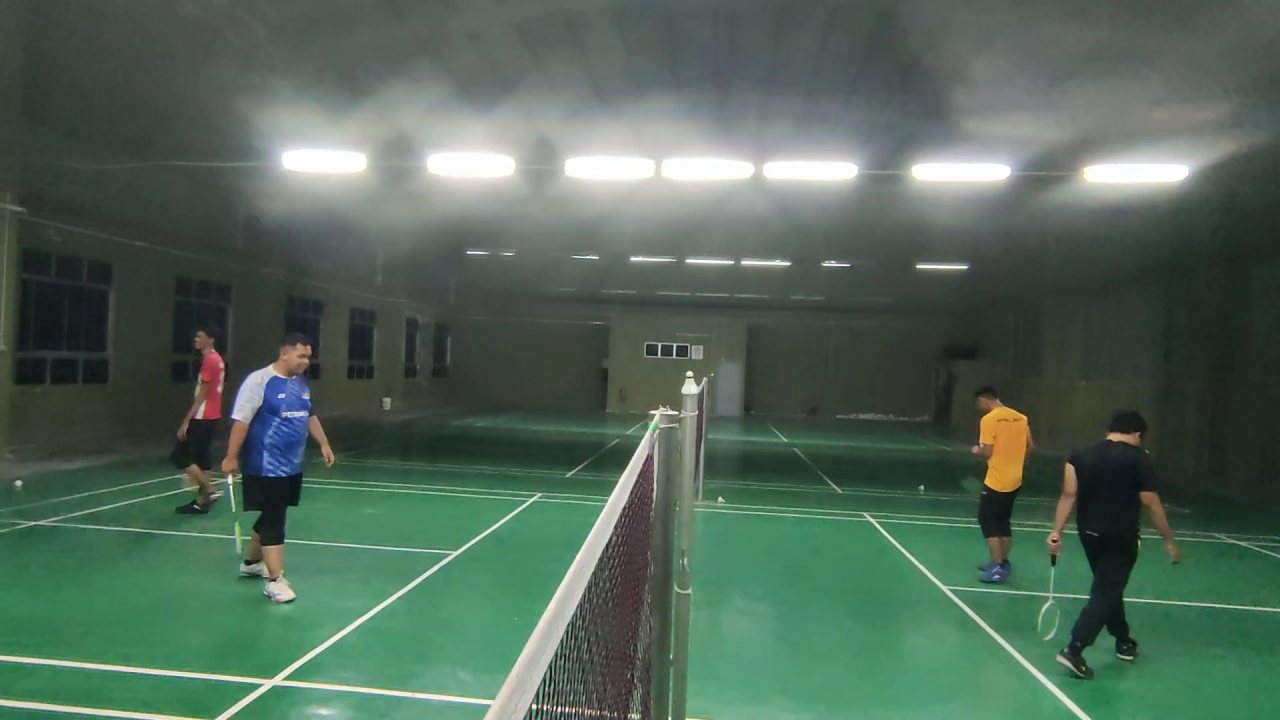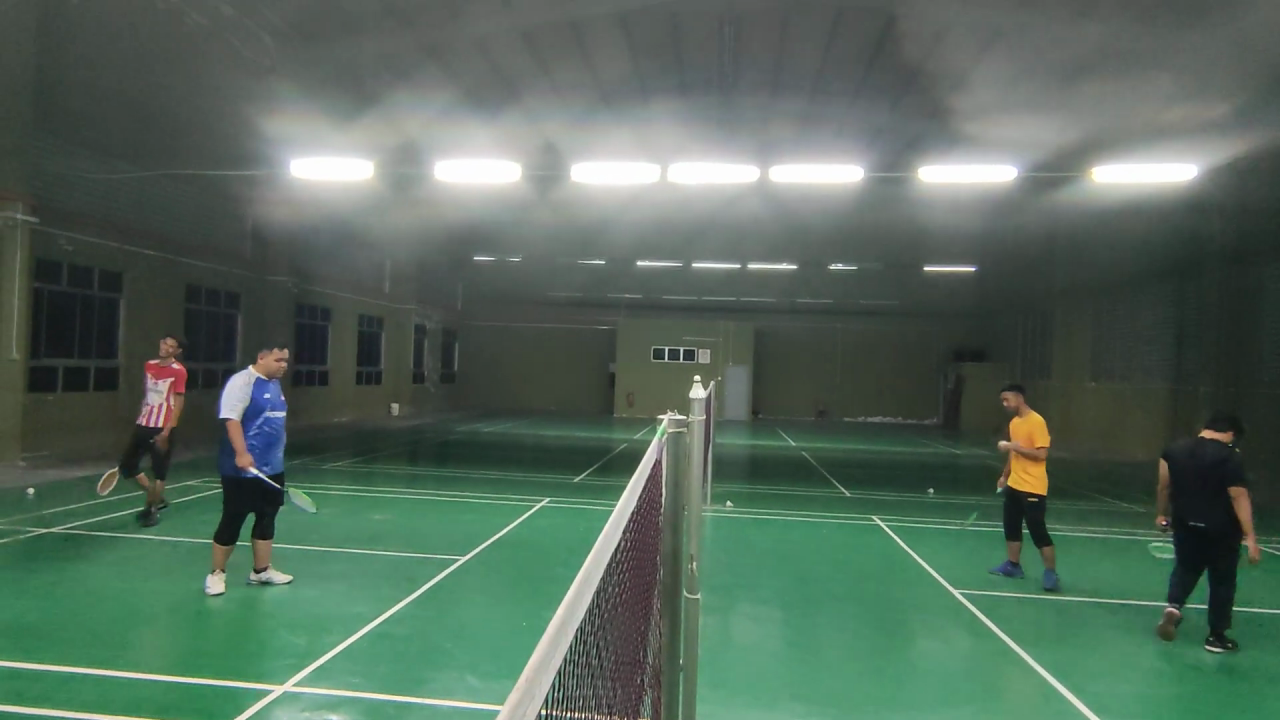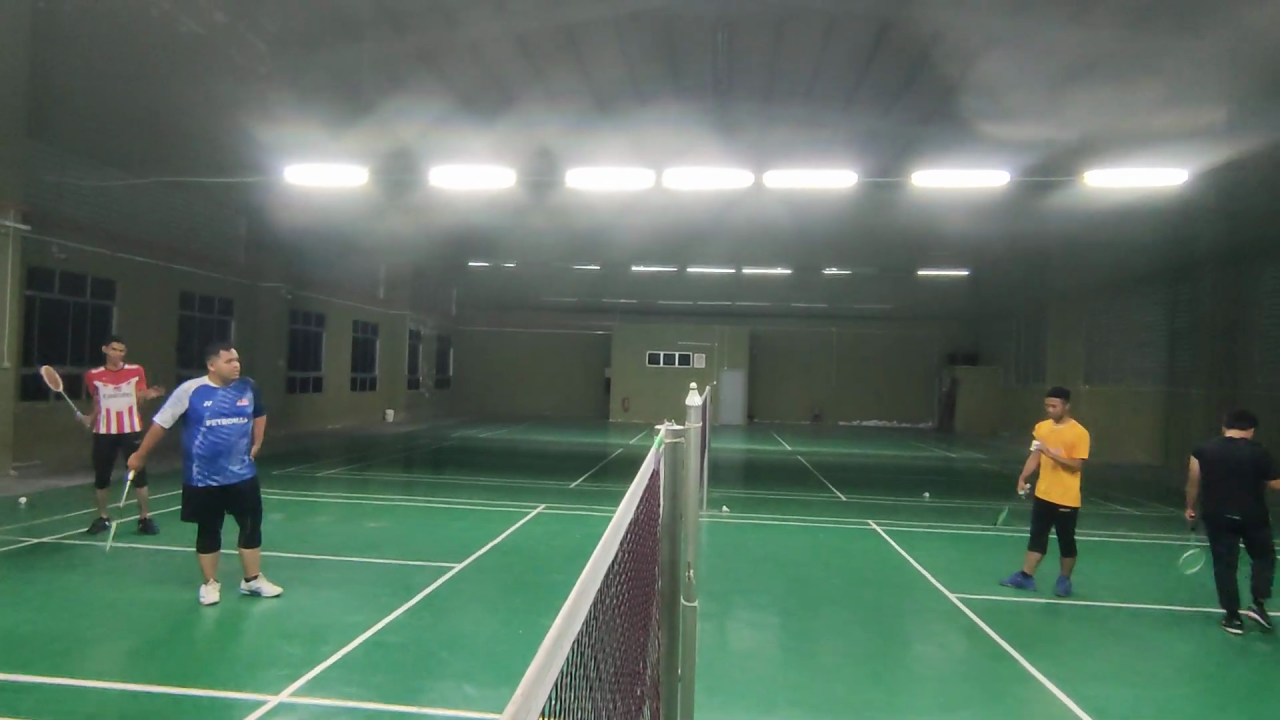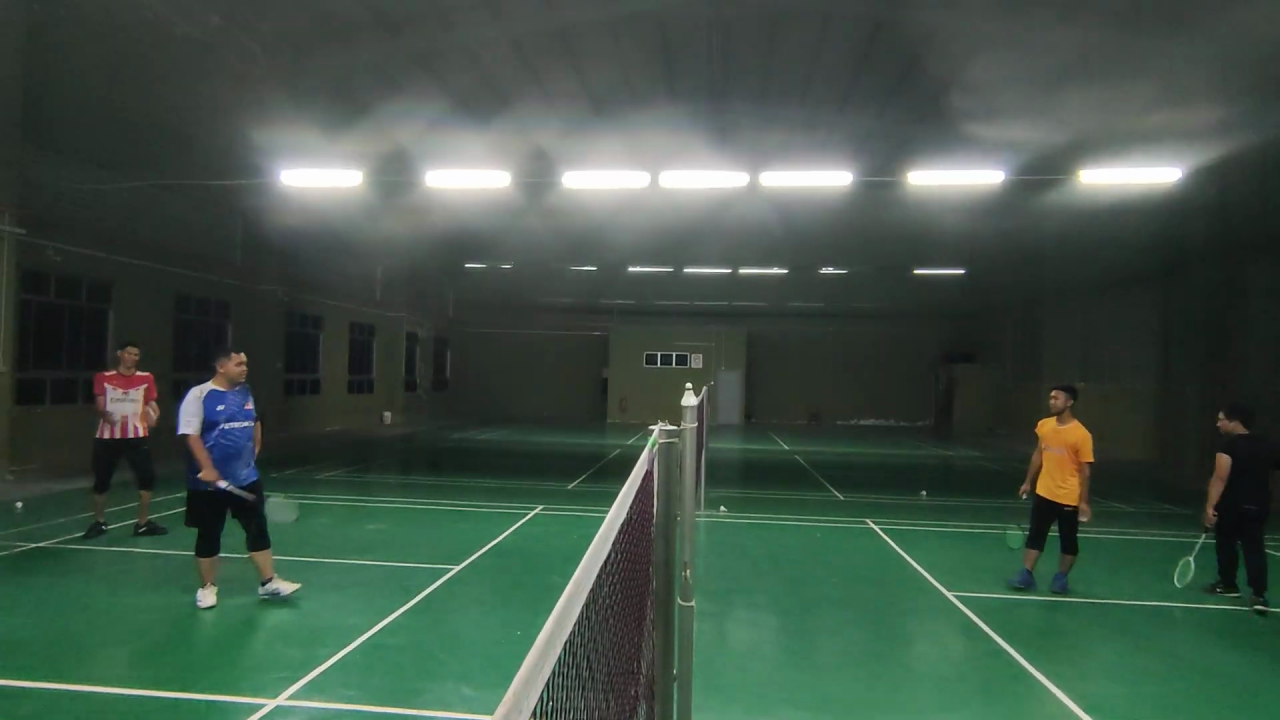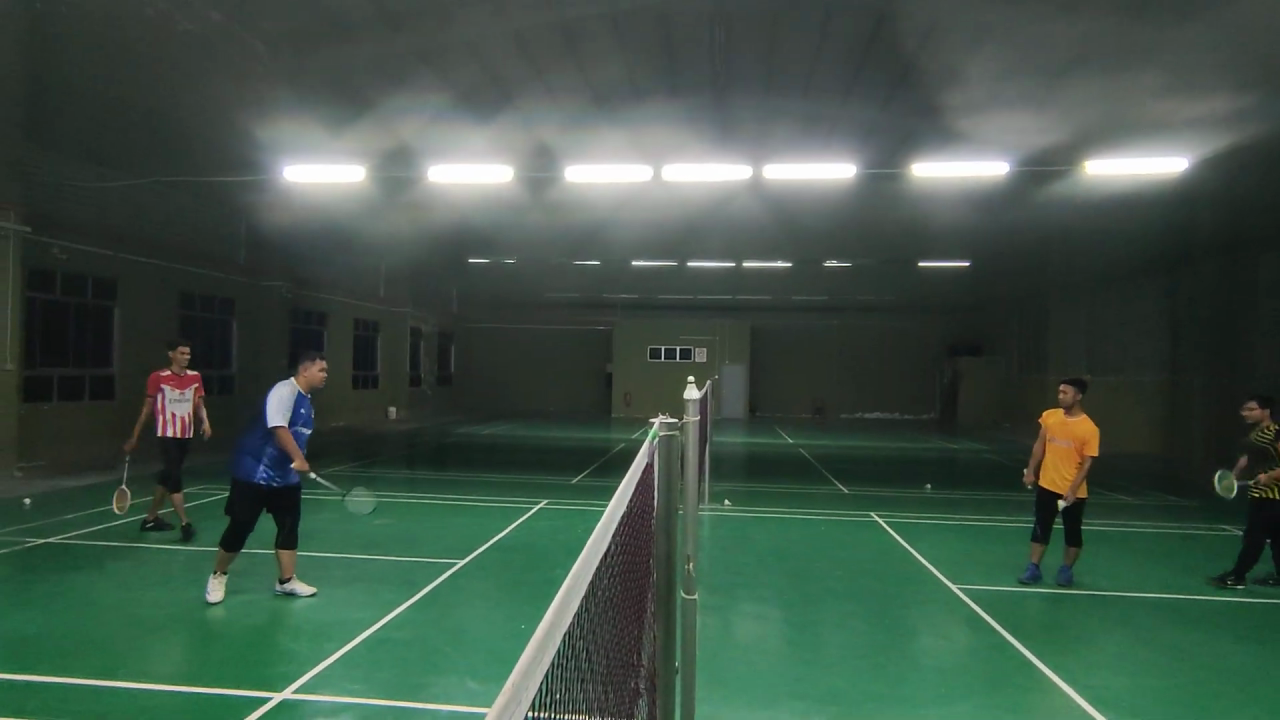
dt=0.7s
person 1, frame 1
left shoulder: (301, 383)
right shoulder: (259, 381)
left elbow: (309, 417)
right elbow: (240, 420)
left wrist: (324, 444)
right wrist: (231, 456)
left hip: (291, 466)
right hip: (265, 467)
left knee: (271, 516)
right knee: (274, 520)
left ankle: (252, 562)
right ankle: (275, 581)
person 1, frame 2
left shoulder: (274, 383)
right shoulder: (242, 382)
right elbow: (231, 419)
right wrist: (241, 453)
left hip: (271, 467)
right hip: (243, 469)
left knee: (267, 518)
right knee: (233, 519)
left ankle: (261, 570)
right ankle: (217, 573)
person 1, frame 3
left shoulder: (247, 387)
right shoulder: (190, 391)
left elbow: (259, 416)
right elbow: (161, 423)
left wrist: (257, 444)
right wrist: (140, 455)
left hip: (242, 474)
right hip: (204, 477)
left knee: (251, 524)
right knee: (208, 530)
left ankle: (253, 579)
right ankle: (210, 583)
person 1, frame 4
left shoulder: (245, 393)
right shoulder: (199, 395)
right elbow: (191, 435)
left wrist: (256, 448)
right wrist: (207, 468)
left hip: (246, 477)
right hip: (211, 481)
left knee: (257, 528)
right knee: (209, 535)
left ankle: (269, 582)
right ankle: (207, 587)
person 1, frame 5
left shoulder: (306, 399)
right shoulder: (285, 391)
right elbow: (278, 428)
left wrist: (298, 461)
right wrist: (298, 458)
left hip: (286, 476)
right hip: (255, 471)
left knee: (289, 527)
right knee: (240, 527)
left ankle: (286, 580)
right ankle: (218, 575)
person 2, frame 1
left shoulder: (1081, 456)
right shoulder: (1138, 459)
left elbow: (1068, 495)
right elbow: (1150, 502)
left wrist: (1056, 531)
right wrist: (1169, 540)
left hip: (1089, 534)
right hip: (1120, 538)
left knee: (1106, 587)
right knee: (1105, 595)
left ankle: (1123, 641)
right ankle: (1072, 652)
person 2, frame 2
left shoulder: (1175, 450)
right shoulder: (1229, 456)
left elbow: (1164, 487)
right elbow: (1239, 497)
left wrist: (1163, 514)
right wrist: (1250, 537)
left hip: (1185, 524)
right hip: (1220, 528)
left knee: (1185, 570)
right knee: (1222, 580)
left ankle: (1173, 607)
right ankle: (1216, 636)
person 2, frame 3
left shoulder: (1204, 450)
right shoulder: (1259, 452)
left elbow: (1194, 482)
left wrist: (1191, 508)
left hip: (1217, 517)
right hip: (1253, 517)
left knee: (1224, 566)
left ankle: (1233, 617)
right ankle: (1258, 605)
person 2, frame 4
left shoulder: (1230, 445)
right shoulder: (1266, 447)
left elbow: (1220, 478)
left wrist: (1210, 507)
right wrist: (1262, 500)
left hip: (1229, 505)
right hip: (1258, 506)
left knee: (1226, 544)
right knee: (1255, 549)
left ankle: (1228, 584)
right ankle: (1259, 595)
person 2, frame 5
right shoulder: (1255, 433)
right elbow: (1246, 459)
right wrist: (1233, 478)
right hip: (1260, 493)
left knee: (1253, 535)
left ankle: (1236, 575)
person 3, frame 1
left shoulder: (989, 419)
right shoulder: (1020, 418)
left elbow: (987, 452)
right elbow: (1030, 446)
left wrist: (978, 451)
left hip: (997, 480)
right hip: (1014, 480)
left knee: (987, 520)
right knee: (1002, 521)
left ankle: (997, 568)
right ankle: (1002, 563)
person 3, frame 2
left shoulder: (1037, 422)
right shoulder: (1014, 422)
left elbow: (1042, 454)
left wrist: (1013, 447)
right wrist: (1004, 475)
left hip: (1033, 487)
right hip: (1014, 484)
left knee: (1037, 530)
right knee: (1011, 525)
left ankle: (1051, 573)
right ankle: (1013, 565)
person 3, frame 3
left shoulder: (1079, 433)
right shoulder: (1041, 428)
left elbow: (1076, 465)
right elbow: (1035, 456)
left wrist: (1050, 453)
right wrist: (1023, 479)
left hip: (1067, 499)
right hip: (1043, 495)
left knee: (1066, 540)
right knee: (1037, 536)
left ankle: (1064, 580)
right ankle: (1025, 577)
person 3, frame 4
left shoulder: (1081, 434)
right shoulder: (1044, 425)
left elbow: (1085, 470)
left wrist: (1083, 501)
right wrist: (1028, 482)
left hip: (1070, 499)
right hip: (1044, 493)
left knee: (1068, 540)
right knee: (1035, 534)
left ankle: (1061, 577)
right ankle: (1027, 575)
person 3, frame 5
left shoulder: (1089, 429)
right shoulder: (1049, 416)
left elbow: (1087, 464)
right elbow: (1040, 445)
left wrist: (1072, 490)
right wrist: (1030, 471)
left hip: (1073, 492)
right hip: (1046, 486)
left knee: (1072, 532)
right knee: (1040, 528)
left ankle: (1066, 570)
right ankle: (1033, 568)
person 4, frame 1
left shoulder: (209, 359)
right shoulder: (214, 359)
left elbow: (202, 395)
left wrist: (186, 421)
left hip: (202, 417)
right hip: (210, 417)
left knee: (180, 456)
right knee: (202, 458)
left ankle: (211, 491)
right ankle: (201, 502)
person 4, frame 2
left shoulder: (178, 372)
right shoulder: (149, 366)
left elbow: (178, 404)
left wrist: (165, 432)
right wrist: (142, 421)
left hip: (162, 427)
right hip: (143, 424)
left knee: (159, 470)
right knee: (126, 465)
left ankle: (153, 509)
right ankle: (153, 500)
person 4, frame 3
left shoulder: (136, 371)
right shoulder: (93, 376)
left elbow: (140, 399)
right elbow: (98, 403)
left wrist: (149, 395)
right wrist: (90, 417)
left hip: (131, 431)
right hip: (104, 433)
left knee: (139, 475)
right knee: (101, 477)
left ankle: (144, 519)
right ankle: (103, 518)
person 4, frame 4
left shoulder: (146, 379)
right shoulder: (103, 378)
left elbow: (152, 406)
right elbow: (100, 406)
left wrist: (153, 415)
right wrist: (109, 416)
left hip: (137, 437)
right hip: (108, 437)
left knee: (148, 478)
right knee: (101, 482)
left ankle: (143, 523)
right ankle: (99, 523)
person 4, frame 5
left shoulder: (195, 377)
right shoulder: (157, 378)
left elbow: (199, 405)
right elbow: (146, 409)
left wrist: (205, 421)
right wrist: (134, 438)
left hip: (186, 435)
right hip: (167, 435)
left knee: (168, 478)
right knee: (174, 477)
left ankle: (151, 518)
right ankle: (185, 523)
